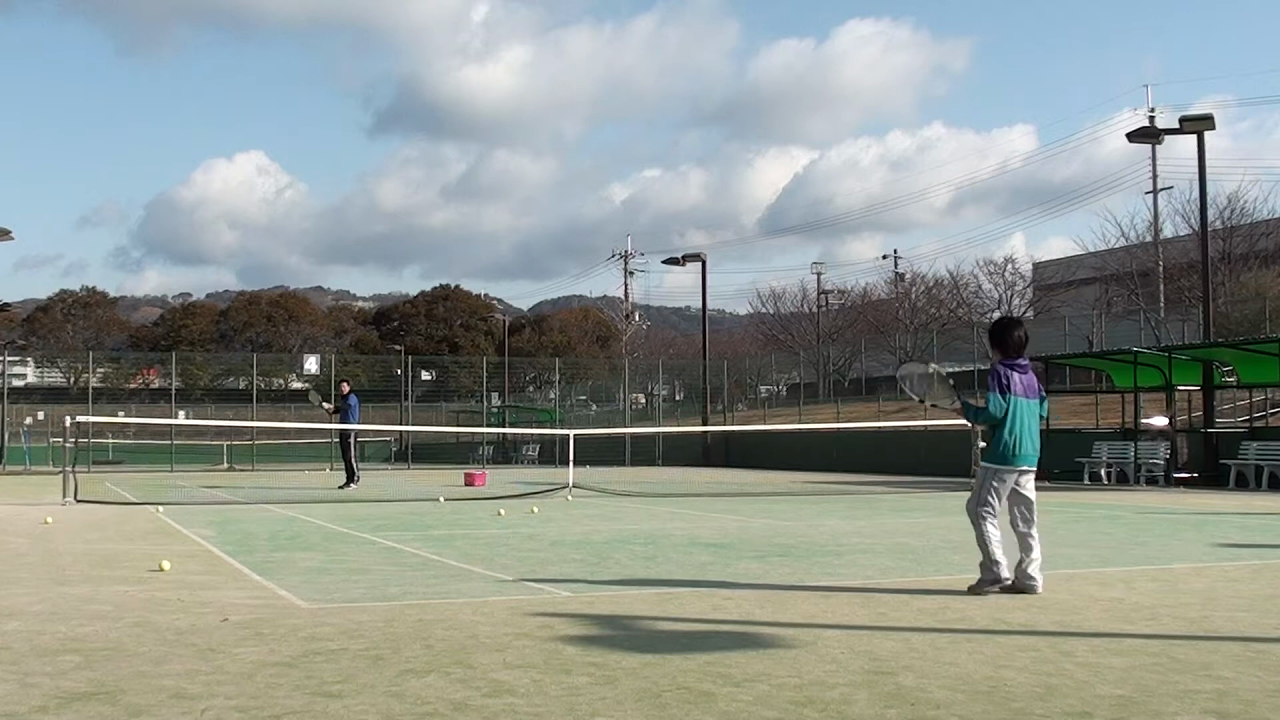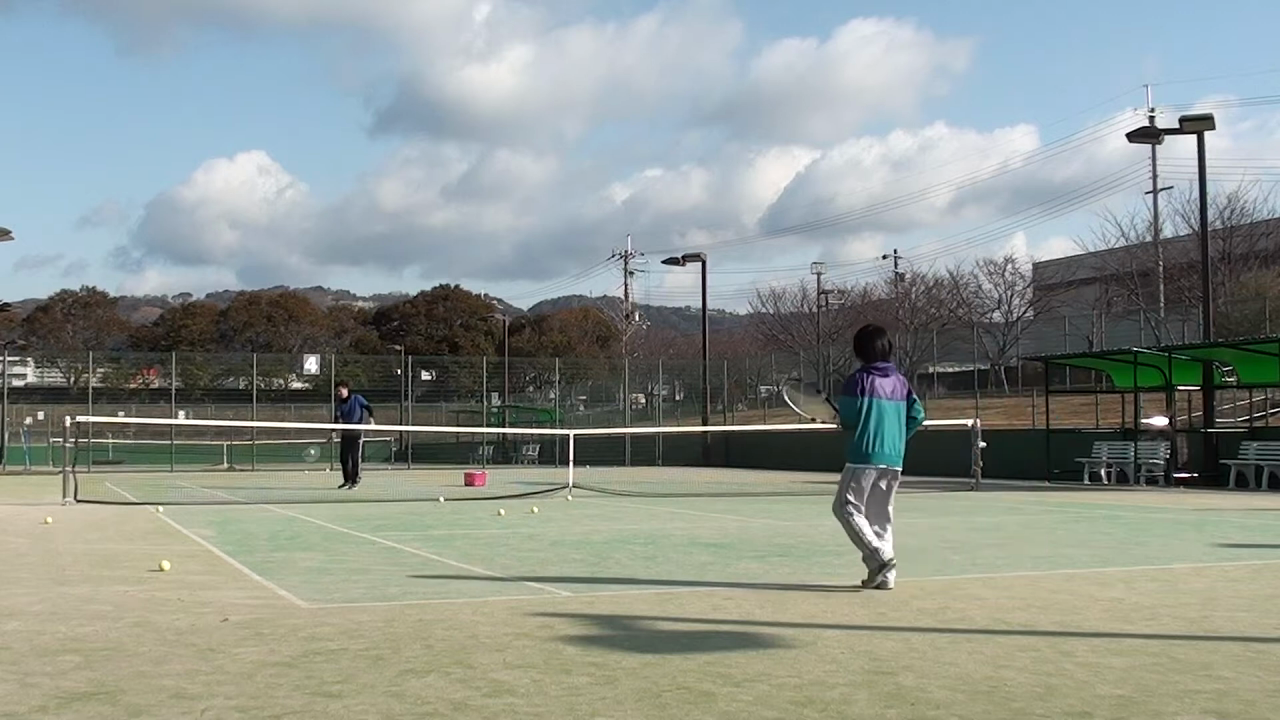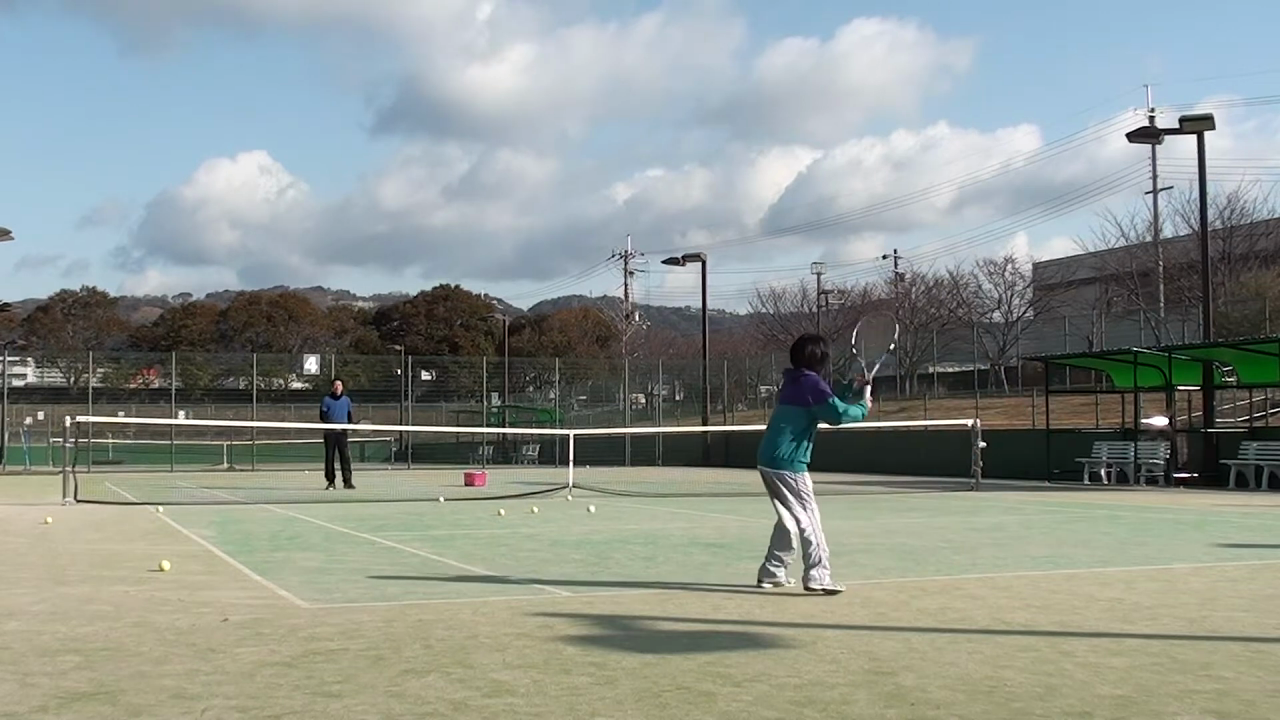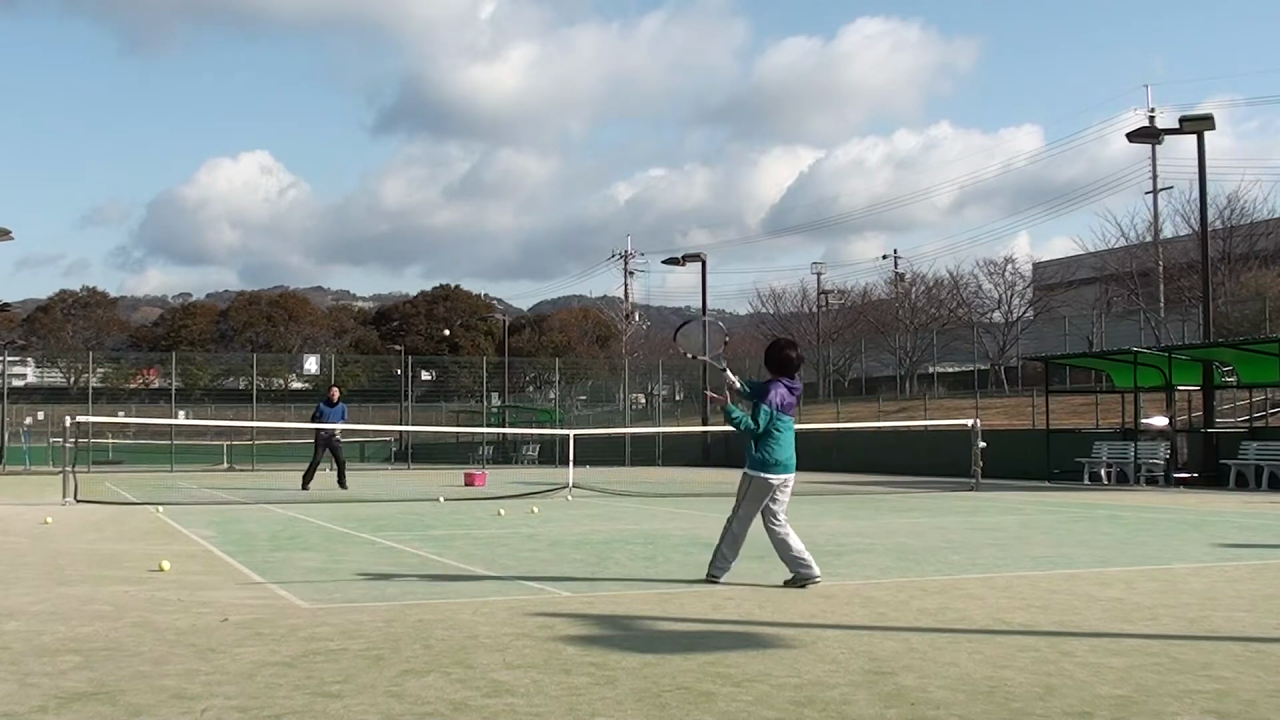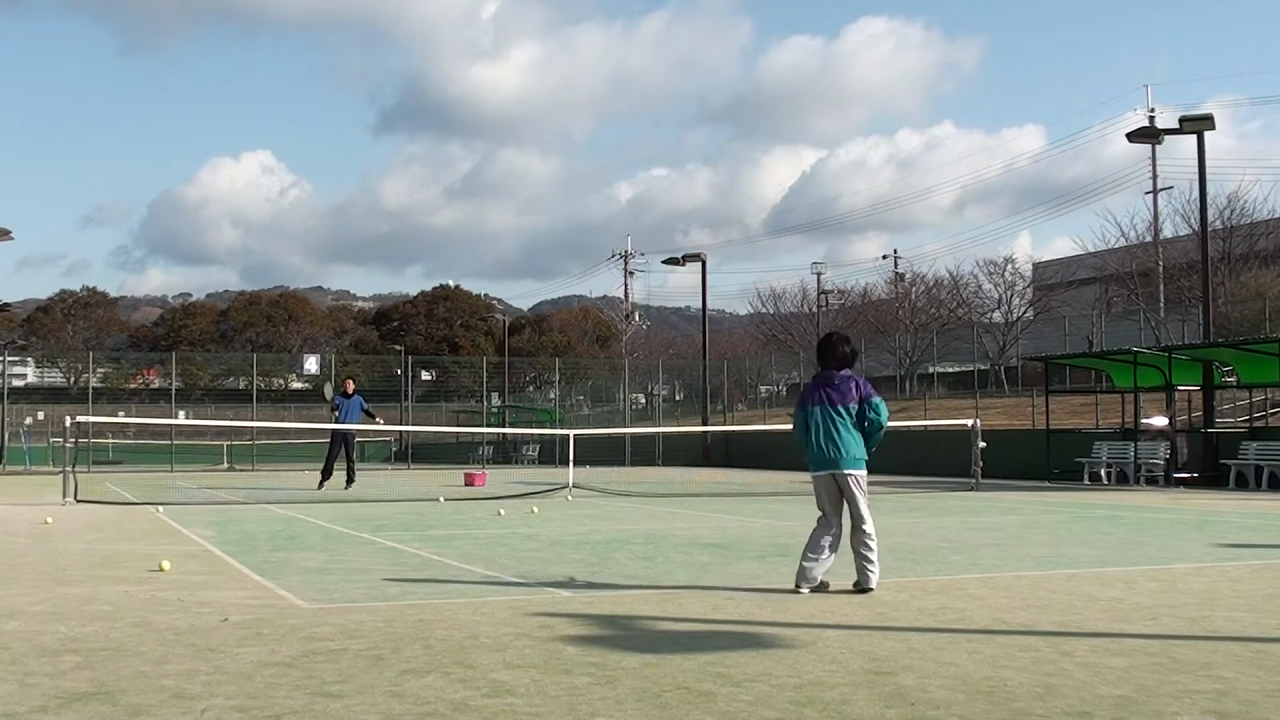
dt=1s
person 1, frame 1
left shoulder: (999, 372)
right shoulder: (1031, 375)
left elbow: (994, 411)
right elbow: (1042, 410)
left wrist: (969, 411)
left hip: (1002, 456)
right hip: (1029, 457)
left knee: (981, 510)
right knee: (1025, 520)
left ankle: (996, 571)
right ankle: (1029, 578)
person 1, frame 2
left shoulder: (859, 379)
right shoulder: (900, 380)
left elbow: (848, 417)
right elbow: (917, 415)
left wrist: (844, 425)
left hip: (865, 455)
right hip: (894, 458)
left knee: (846, 507)
right knee: (880, 517)
left ankle: (880, 555)
right ankle: (882, 574)
person 1, frame 3
left shoulder: (791, 382)
right shoulder: (812, 384)
left elbow: (826, 401)
right elbow: (837, 412)
left wrist: (851, 388)
right wrist: (863, 406)
left hip: (767, 460)
right hip: (788, 463)
left knee: (788, 517)
right knee: (808, 519)
left ankle: (771, 573)
right ankle: (817, 576)
person 1, frame 4
left shoulder: (772, 390)
right shoulder: (788, 390)
left elbow: (753, 427)
right elbow: (756, 392)
left wrist: (727, 407)
right wrist: (738, 384)
left hip: (762, 468)
right hip: (786, 468)
left knee: (739, 519)
right knee: (776, 522)
left ankle: (717, 570)
right ankle: (807, 569)
person 1, frame 5
left shoulder: (809, 390)
right shoulder: (859, 385)
left elbow: (800, 431)
right elbow: (878, 418)
right wrist: (866, 445)
left hip: (821, 464)
right hip: (852, 461)
left knee: (829, 521)
right knee: (862, 520)
left ankle: (808, 577)
right ankle: (867, 578)
